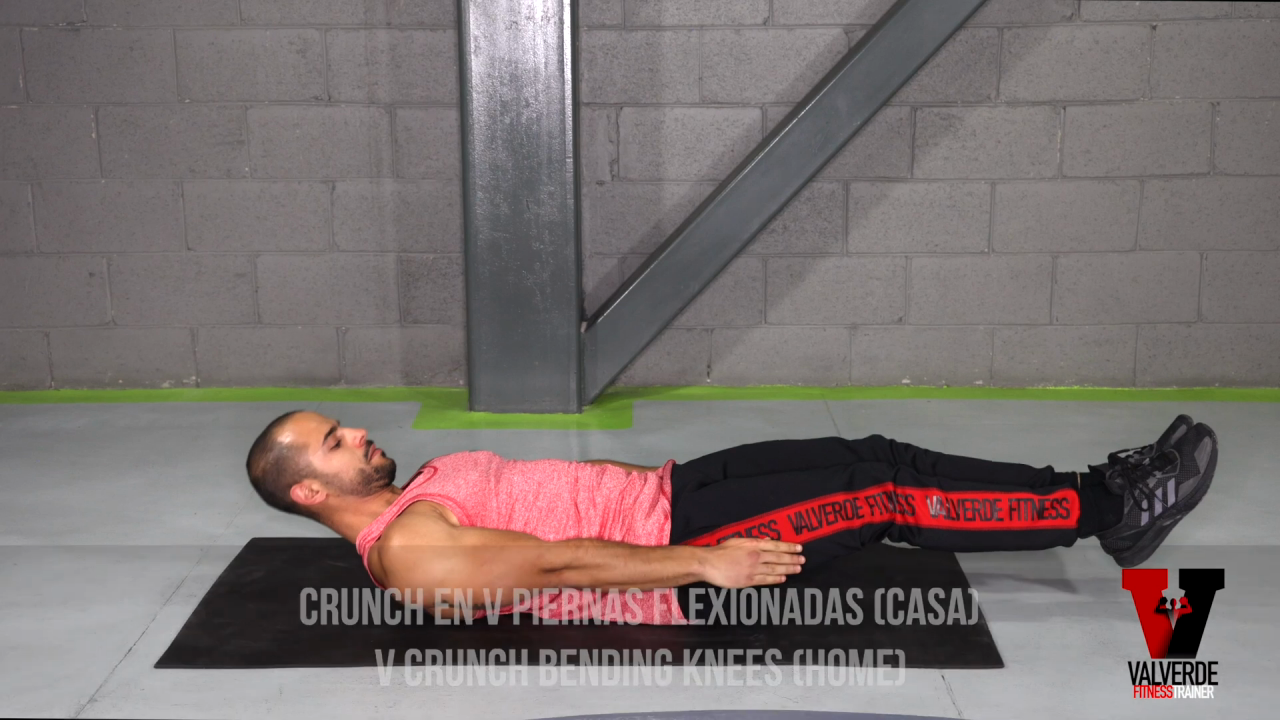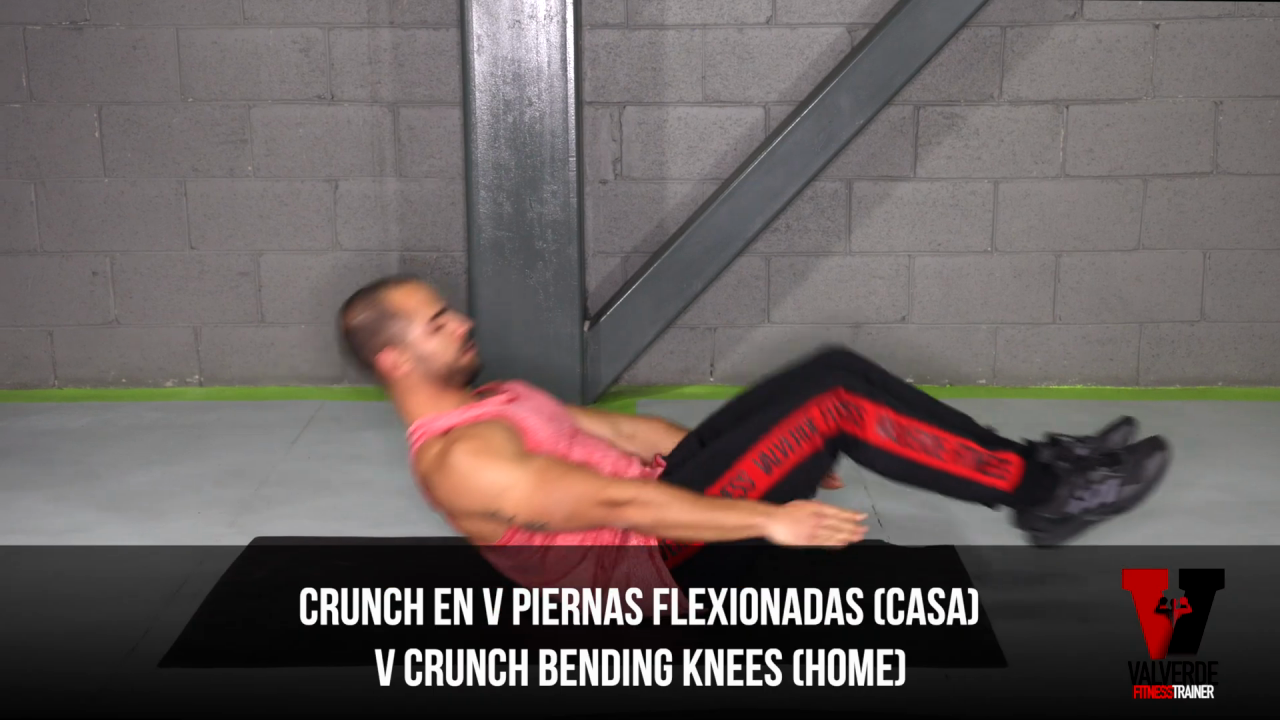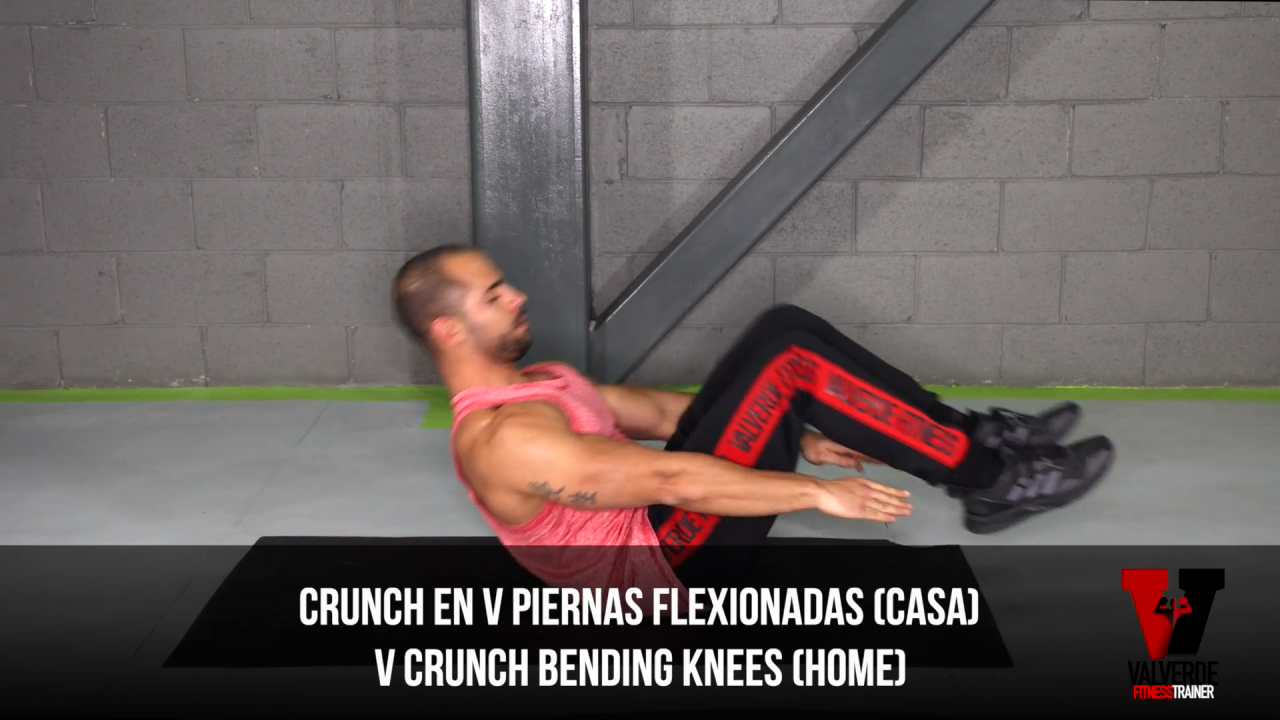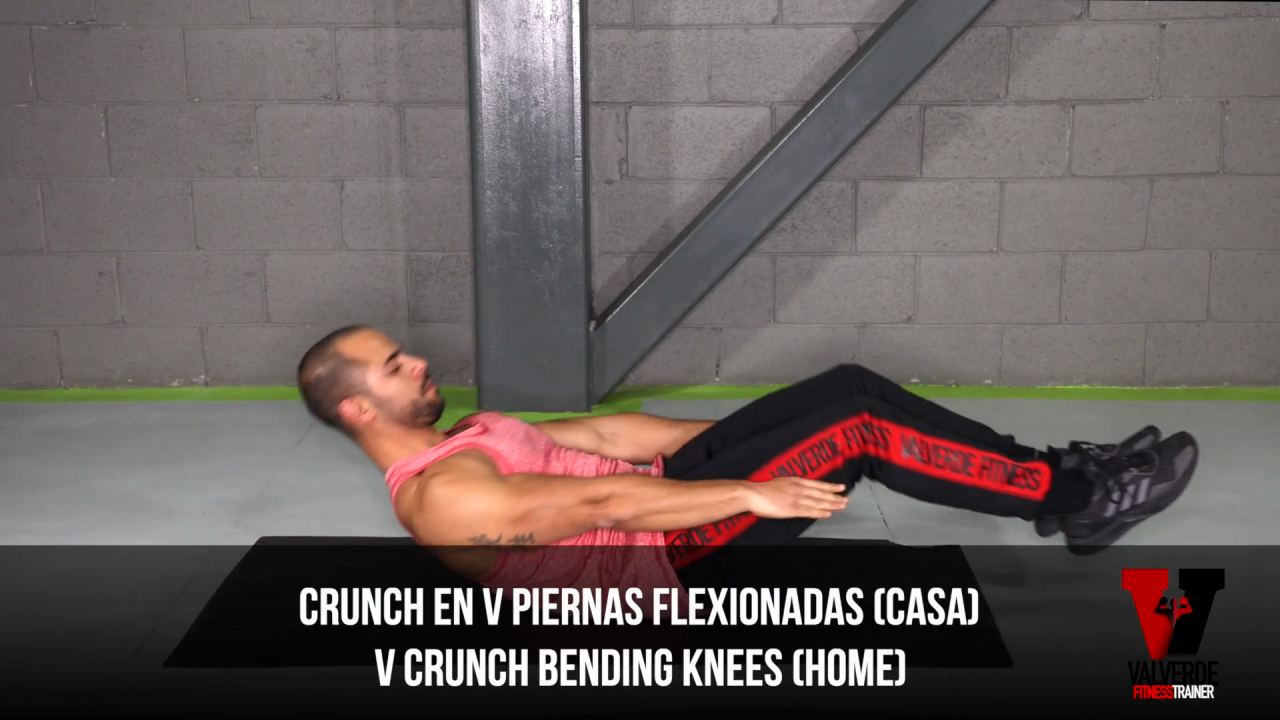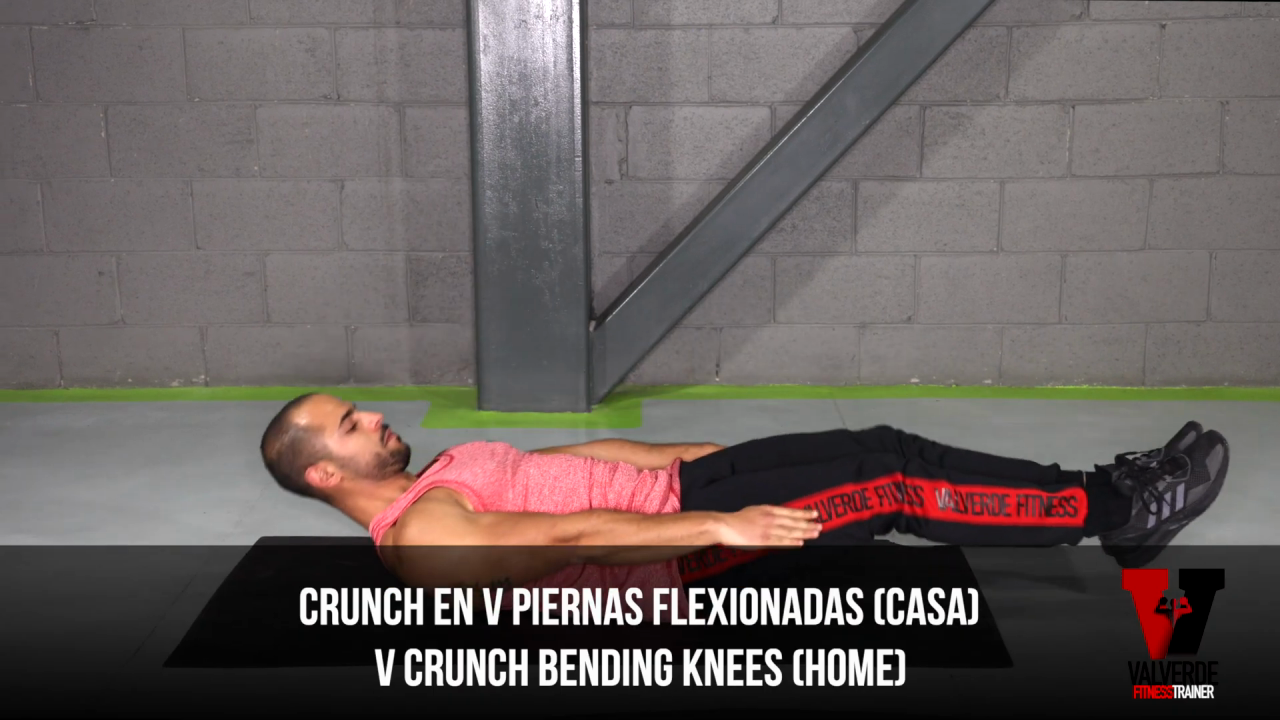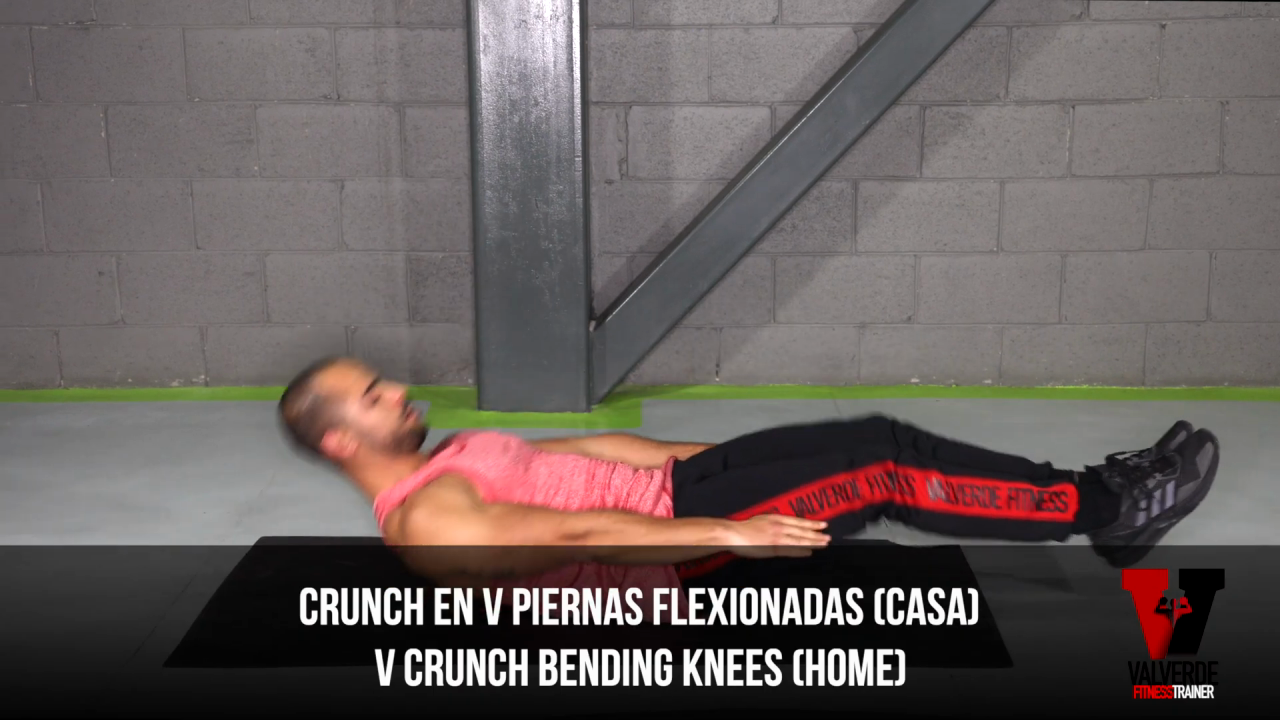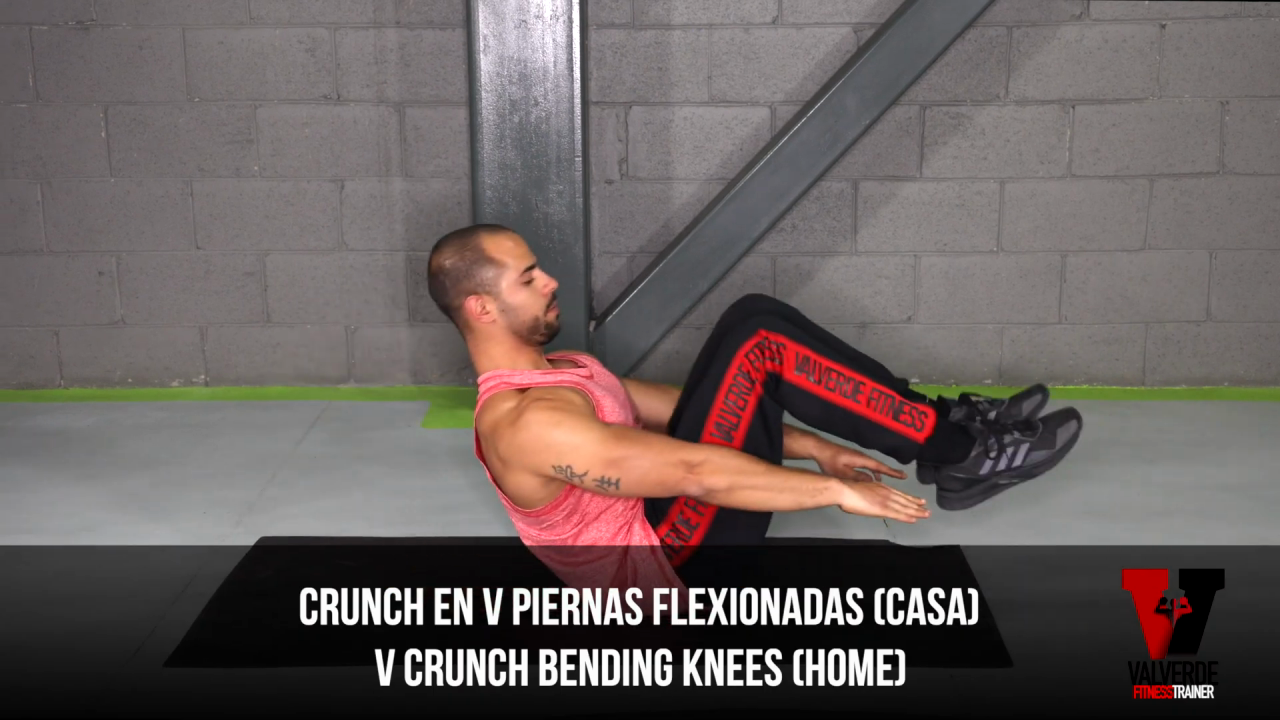
dt=0.5s
person 1, frame 1
left shoulder: (429, 488)
right shoulder: (405, 553)
right elbow: (556, 568)
left wrist: (677, 519)
right wrist: (704, 563)
left hip: (665, 489)
right hip: (669, 561)
left knee: (870, 460)
right knee: (879, 496)
left ankle: (1098, 489)
right ankle: (1107, 514)
person 1, frame 2
left shoulder: (481, 407)
right shoulder: (458, 463)
left elbow: (617, 435)
right elbow: (614, 506)
left wrist: (775, 453)
right wrist: (772, 519)
left hip: (657, 518)
right hip: (662, 568)
left knee: (834, 372)
right knee: (837, 398)
left ankle: (1026, 467)
right ankle: (1041, 494)
person 1, frame 3
left shoulder: (524, 383)
right shoulder: (504, 442)
left elbow: (657, 412)
right elbow: (665, 479)
left wrist: (801, 438)
right wrist: (819, 492)
left hip: (664, 524)
right hip: (669, 565)
left knee: (784, 332)
right knee: (792, 359)
left ankle: (972, 444)
right ankle: (985, 477)
person 1, frame 4
left shoulder: (462, 440)
right shoulder: (440, 498)
left elbow: (601, 435)
right elbow: (598, 507)
left wrist: (732, 435)
right wrist: (750, 493)
left hip: (668, 488)
right hip: (668, 554)
left knee: (848, 388)
right knee: (857, 431)
left ankle: (1058, 474)
right ankle: (1076, 501)
person 1, frame 5
left shoulder: (440, 478)
right shoulder: (417, 537)
left elbow: (582, 456)
right elbow: (570, 542)
left wrist: (704, 456)
right wrist: (720, 526)
left hip: (674, 489)
right hip: (673, 554)
left knee: (879, 448)
right knee: (889, 490)
left ankle: (1104, 494)
right ankle: (1117, 513)
person 1, frame 6
left shoulder: (445, 462)
right shoulder: (424, 522)
left elbow: (581, 450)
right elbow: (573, 538)
left wrist: (701, 456)
right wrist: (729, 537)
left hip: (670, 489)
right hip: (665, 556)
left knee: (874, 437)
right knee: (880, 474)
left ankle: (1091, 490)
right ankle: (1106, 515)
person 1, frame 7
left shoulder: (542, 369)
right shoulder: (526, 425)
left elbow: (668, 409)
right elbow: (688, 471)
left wrist: (814, 447)
right wrist: (832, 491)
left hip: (671, 524)
right hip: (672, 563)
left knee: (758, 324)
right knee: (759, 341)
left ankle: (948, 436)
right ankle: (955, 451)
